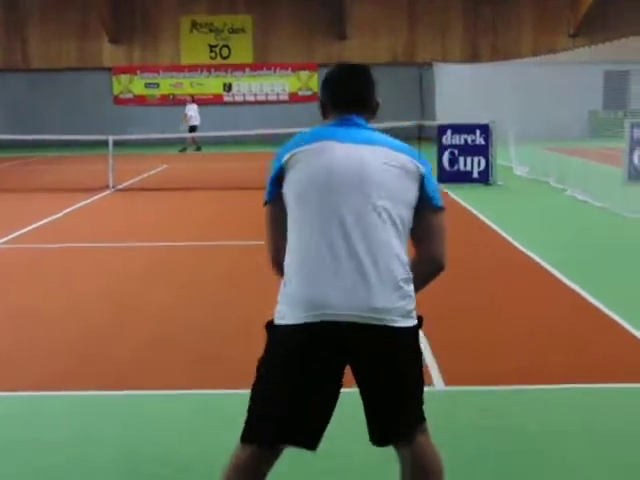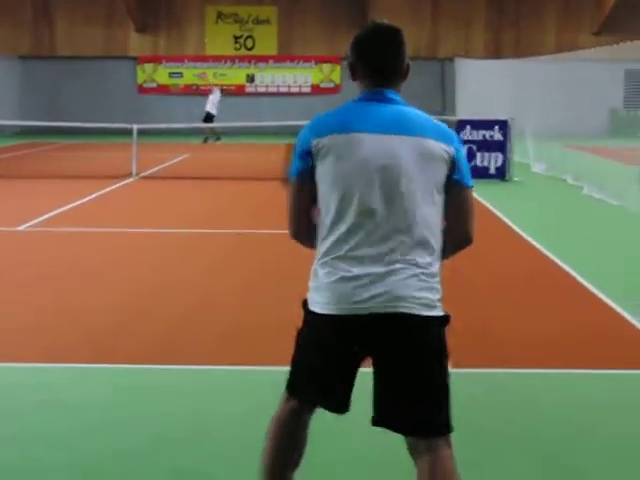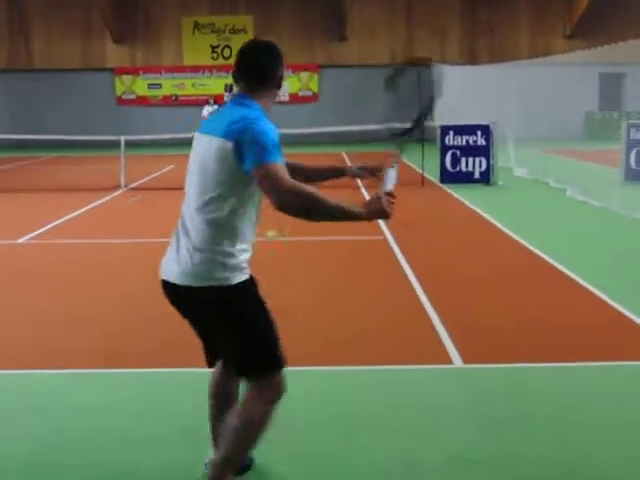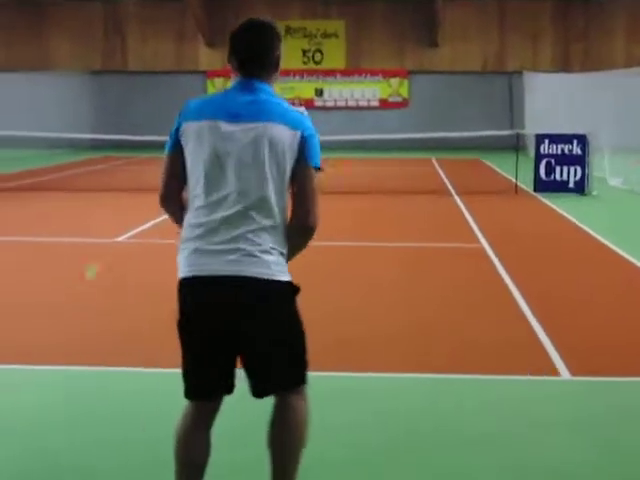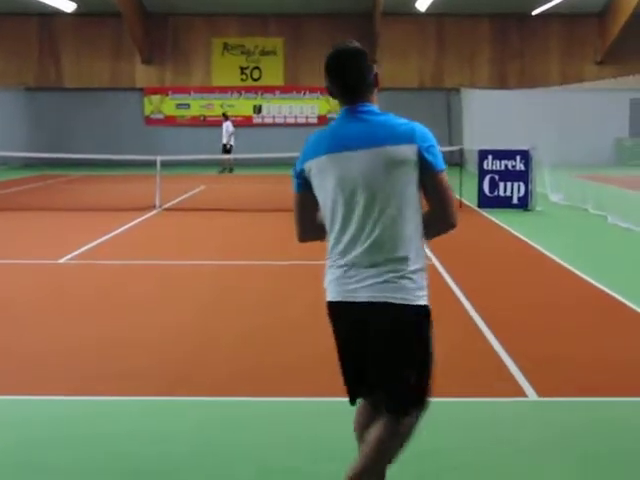
dt=1s
person 1, frame 1
left shoulder: (293, 152)
right shoulder: (411, 160)
left elbow: (278, 256)
right elbow: (434, 259)
left hip: (302, 315)
right hip: (388, 318)
right knee: (412, 435)
person 1, frame 2
left shoulder: (318, 132)
right shoulder: (443, 138)
left elbow: (298, 228)
right elbow: (461, 234)
left hip: (334, 301)
right hip: (414, 306)
left knee: (296, 405)
right knee: (431, 443)
person 1, frame 3
left shoulder: (215, 121)
right shoulder: (253, 126)
left elbow: (275, 173)
right elbow: (284, 196)
left wrist: (343, 171)
right wrist: (361, 211)
left hip: (181, 274)
right hip: (218, 276)
left knee: (231, 359)
right knee: (267, 383)
person 1, frame 4
left shoulder: (192, 113)
right shoulder: (296, 124)
left elbow: (169, 198)
right elbow: (306, 220)
left hip: (197, 275)
right hip: (262, 277)
left knee: (202, 402)
right knee: (290, 393)
person 1, frame 5
left shoulder: (313, 148)
right shoulder: (413, 136)
left elbow: (306, 231)
right elbow: (447, 217)
left hip: (342, 295)
right hip: (400, 295)
left knee: (373, 403)
right knee: (403, 411)
